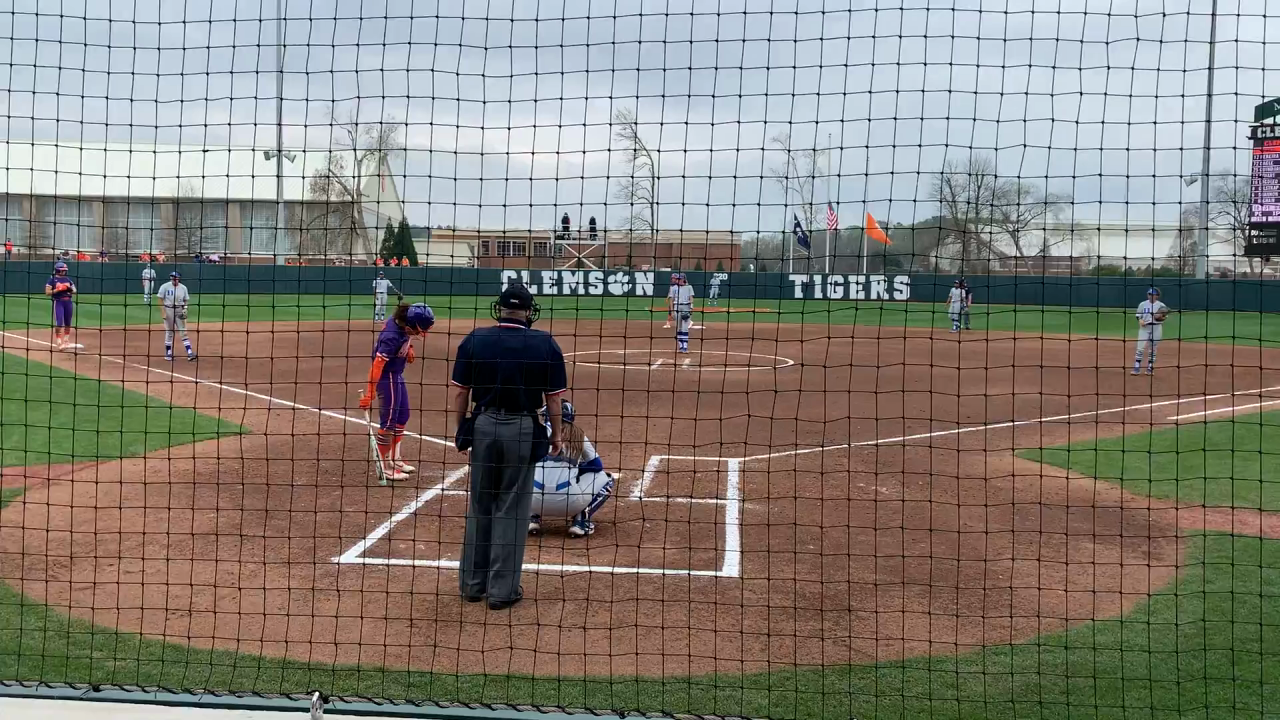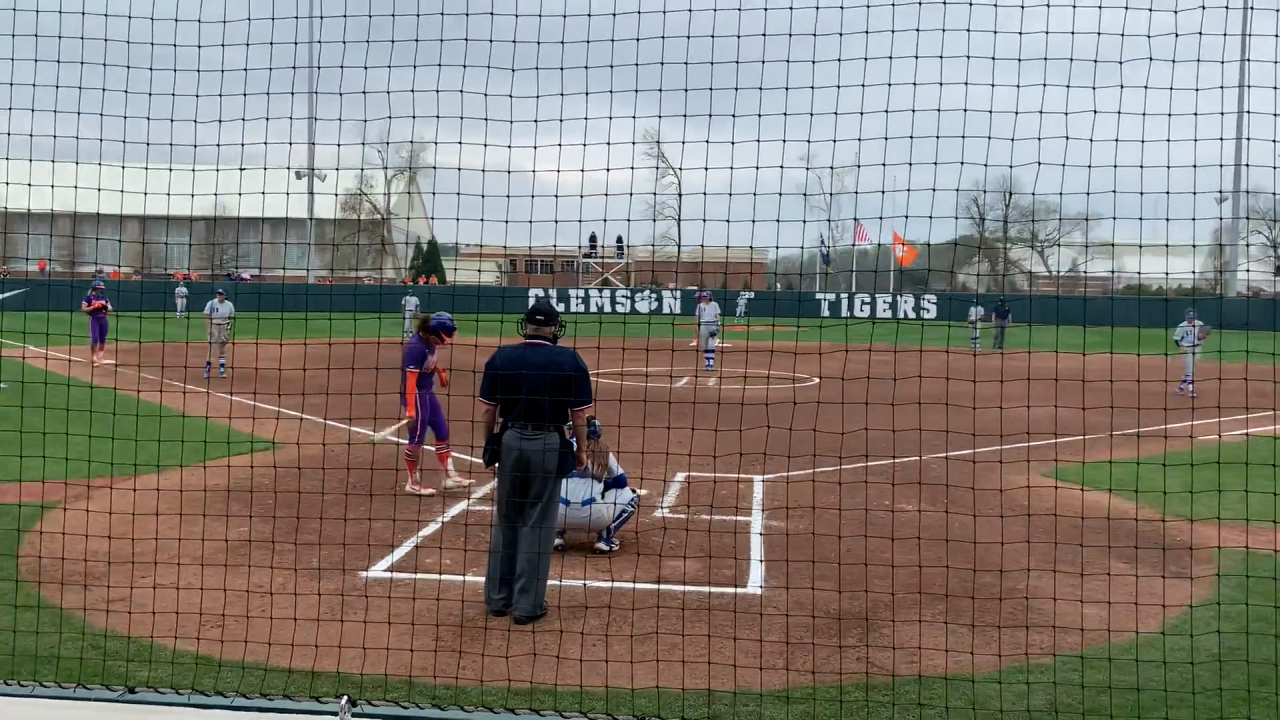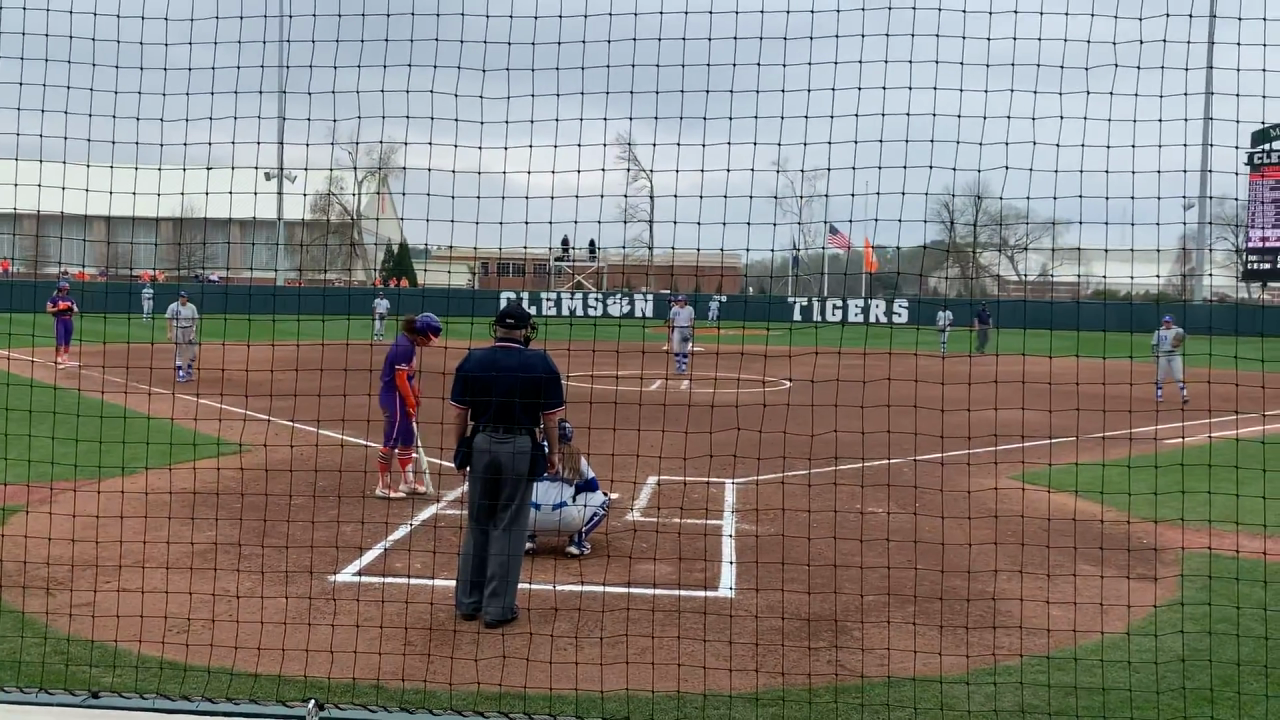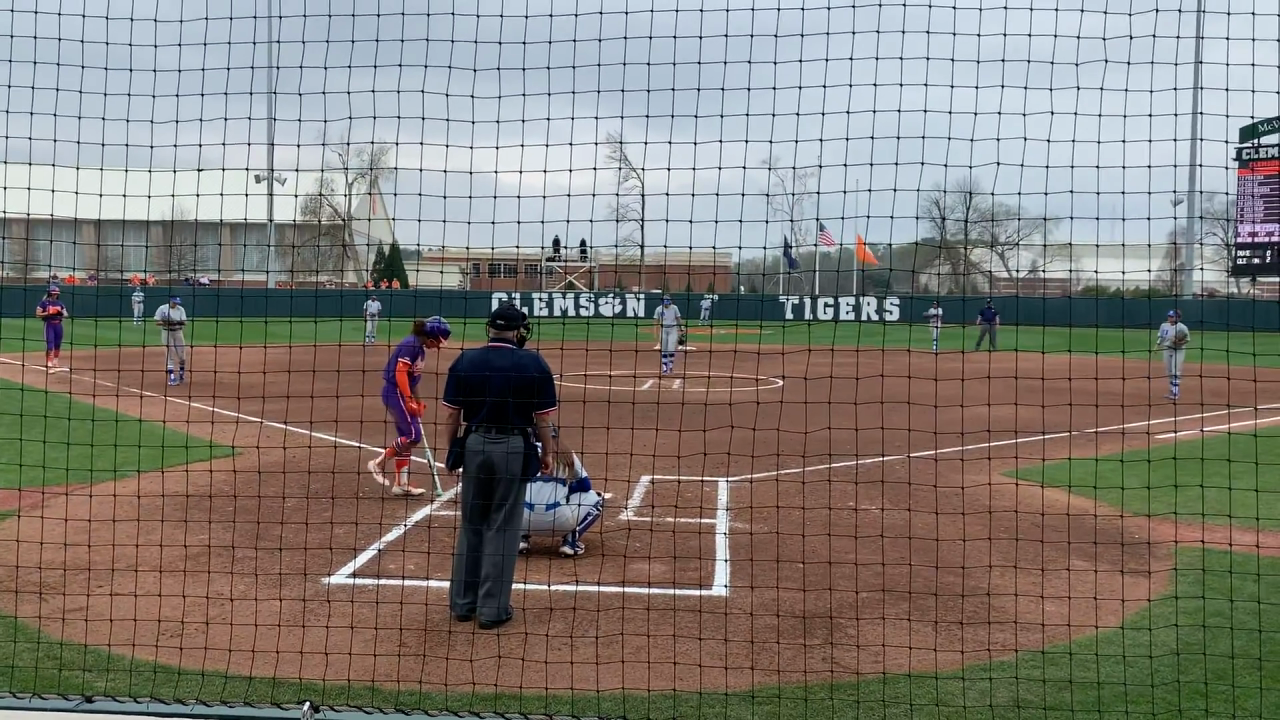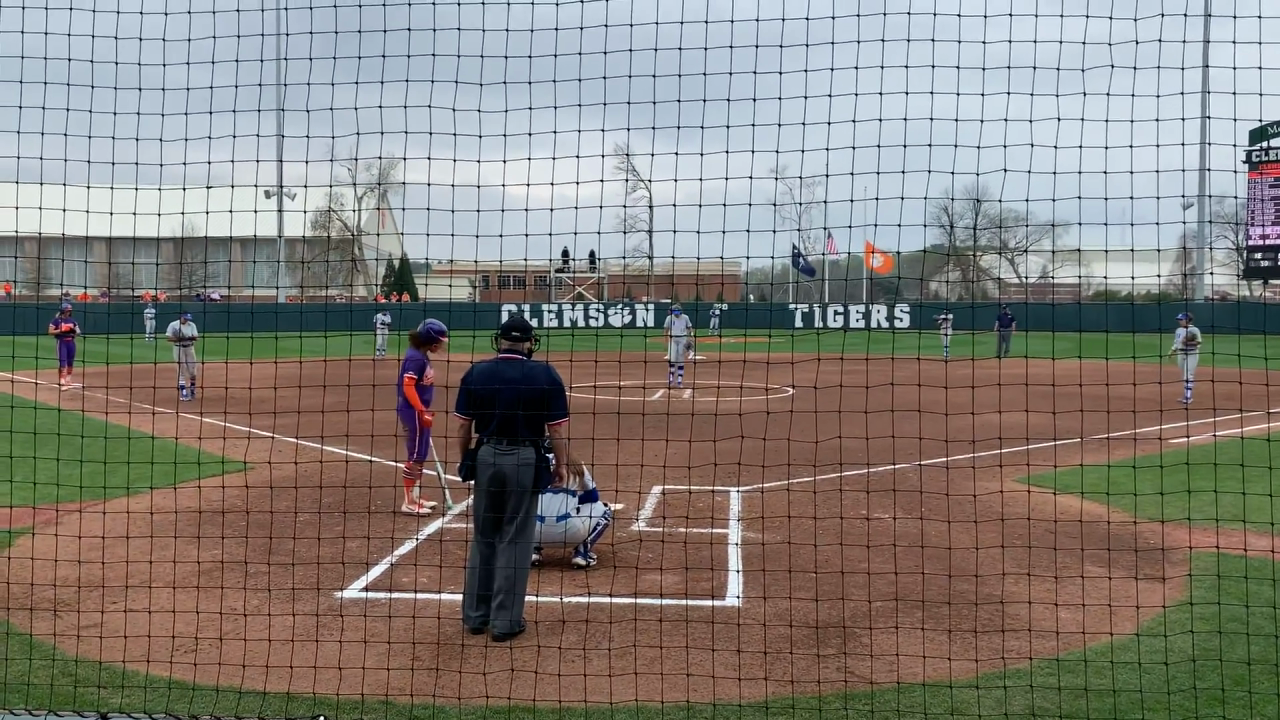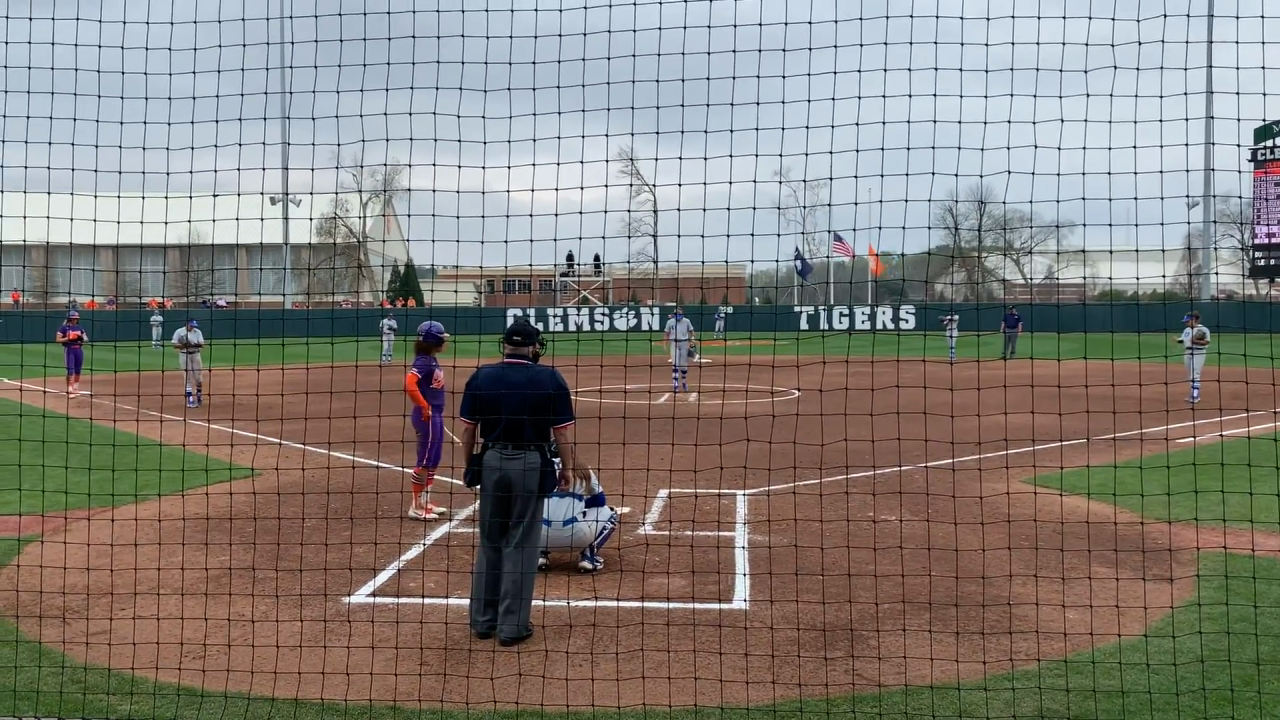
dt=0.7s
person 1, frame 1
left shoulder: (474, 340)
right shoulder: (544, 343)
left elbow: (460, 393)
right elbow: (553, 398)
left wrist: (460, 431)
right wrist: (556, 434)
left hip: (483, 426)
right hip: (522, 429)
left knee: (480, 505)
right knee: (512, 509)
left ankle: (473, 583)
right ankle: (502, 589)
person 1, frame 2
left shoulder: (500, 357)
right shoulder: (569, 359)
left elbow: (488, 410)
right elbow: (578, 414)
left wrist: (489, 447)
right wrist: (581, 449)
left hip: (510, 441)
right hip: (549, 445)
left knee: (505, 519)
right knee: (538, 523)
left ankle: (498, 598)
right ankle: (527, 604)
person 1, frame 3
left shoulder: (472, 360)
right shoulder: (540, 363)
left elbow: (460, 413)
right elbow: (550, 417)
left wrist: (461, 450)
right wrist: (553, 452)
left hip: (481, 445)
right hip: (521, 448)
left knee: (476, 523)
right knee: (509, 527)
left ankle: (468, 601)
right ankle: (498, 607)
person 1, frame 4
left shoulder: (465, 361)
right shoulder: (533, 363)
left elbow: (452, 414)
right elbow: (543, 417)
left wrist: (452, 450)
right wrist: (547, 453)
left hip: (475, 446)
right hip: (514, 449)
left knee: (471, 525)
right knee: (503, 528)
left ankle: (463, 602)
right ankle: (493, 608)
person 1, frame 5
left shoulder: (476, 373)
right shoulder: (544, 374)
left elbow: (463, 425)
right elbow: (556, 428)
left wrist: (465, 461)
right wrist: (561, 464)
left hip: (486, 457)
right hip: (525, 460)
left knee: (482, 537)
right knee: (515, 539)
left ankle: (475, 615)
right ankle: (505, 621)
person 1, frame 6
left shoulder: (481, 377)
right shoulder: (550, 378)
left elbow: (468, 429)
right elbow: (562, 431)
left wrist: (469, 465)
right wrist: (567, 467)
left hip: (491, 462)
right hip: (531, 465)
left knee: (489, 542)
right knee: (521, 545)
left ankle: (483, 620)
right ankle: (512, 625)
person 2, frame 1
left shoulder: (401, 322)
right shoulder: (392, 336)
right elbow: (377, 365)
left wrist: (409, 351)
right wrist: (369, 393)
left hip: (395, 375)
right hip: (387, 377)
left knee: (402, 416)
right knee: (389, 421)
left ankle: (394, 458)
right ankle: (385, 467)
person 2, frame 2
left shoulder: (429, 340)
right shoulder: (415, 346)
right elbow: (411, 378)
left wrist: (440, 371)
right wrist: (410, 407)
left hip: (428, 391)
right hip: (417, 394)
left knee: (442, 433)
right knee: (417, 438)
left ankle: (450, 477)
right ankle: (413, 483)
person 2, frame 3
left shoulder: (409, 342)
right shoulder: (404, 346)
right elbow: (400, 379)
left wrist: (415, 393)
right wrist: (410, 403)
left hip: (402, 396)
right hip: (394, 397)
left knee: (408, 440)
right knee: (391, 441)
left ankle: (408, 482)
right ankle: (383, 486)
person 2, frame 4
left shoulder: (420, 347)
right shoulder: (410, 345)
right elbow: (400, 373)
left wrist: (417, 400)
right wrist: (409, 400)
left hip: (403, 395)
right hip: (395, 394)
left knee: (407, 437)
right knee: (414, 435)
left ankle: (401, 484)
right ankle: (379, 463)
person 2, frame 5
left shoulder: (422, 356)
right shoulder: (415, 357)
right elbow: (408, 387)
right wrist: (422, 411)
left hip: (419, 410)
right hip: (413, 411)
left knee: (421, 456)
right knee: (415, 456)
left ankle: (415, 497)
right ankle: (409, 503)
person 2, frame 6
left shoulder: (431, 360)
right shoulder: (424, 361)
right elbow: (409, 384)
right wrist: (424, 407)
left hip: (435, 415)
right hip: (427, 416)
left knee: (433, 460)
right knee: (425, 461)
left ankle: (425, 502)
right ankle: (416, 507)
